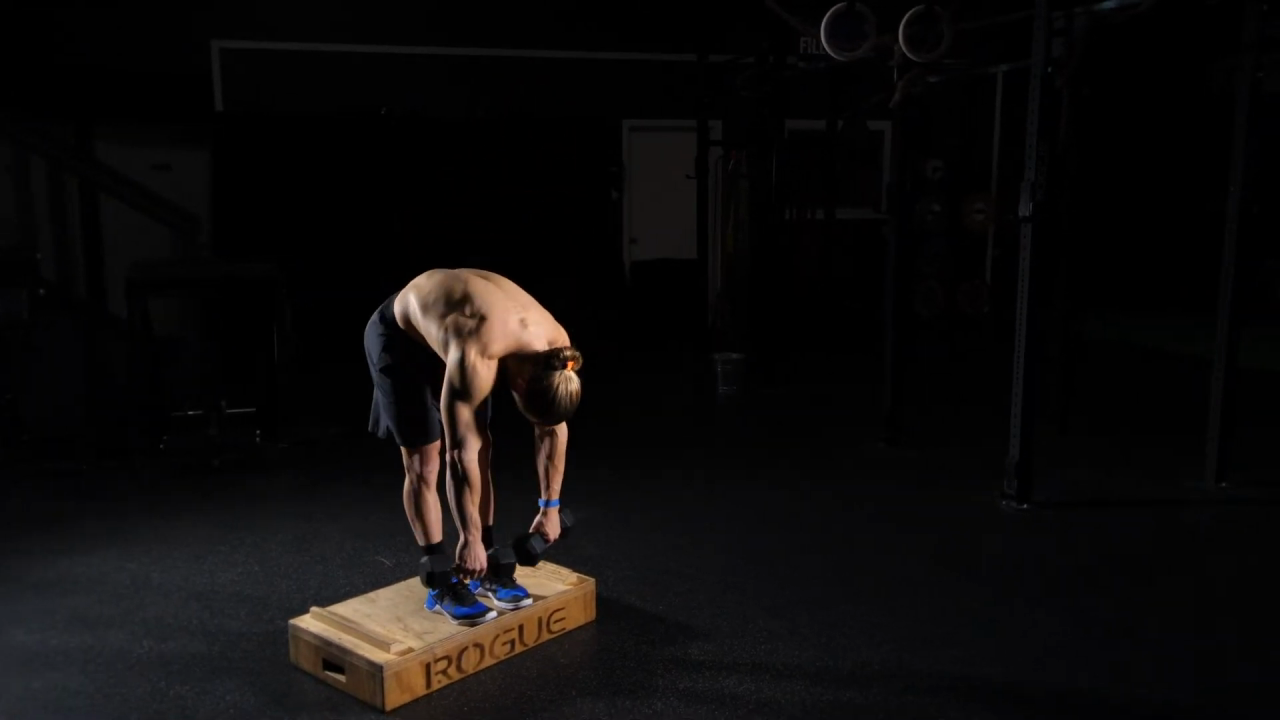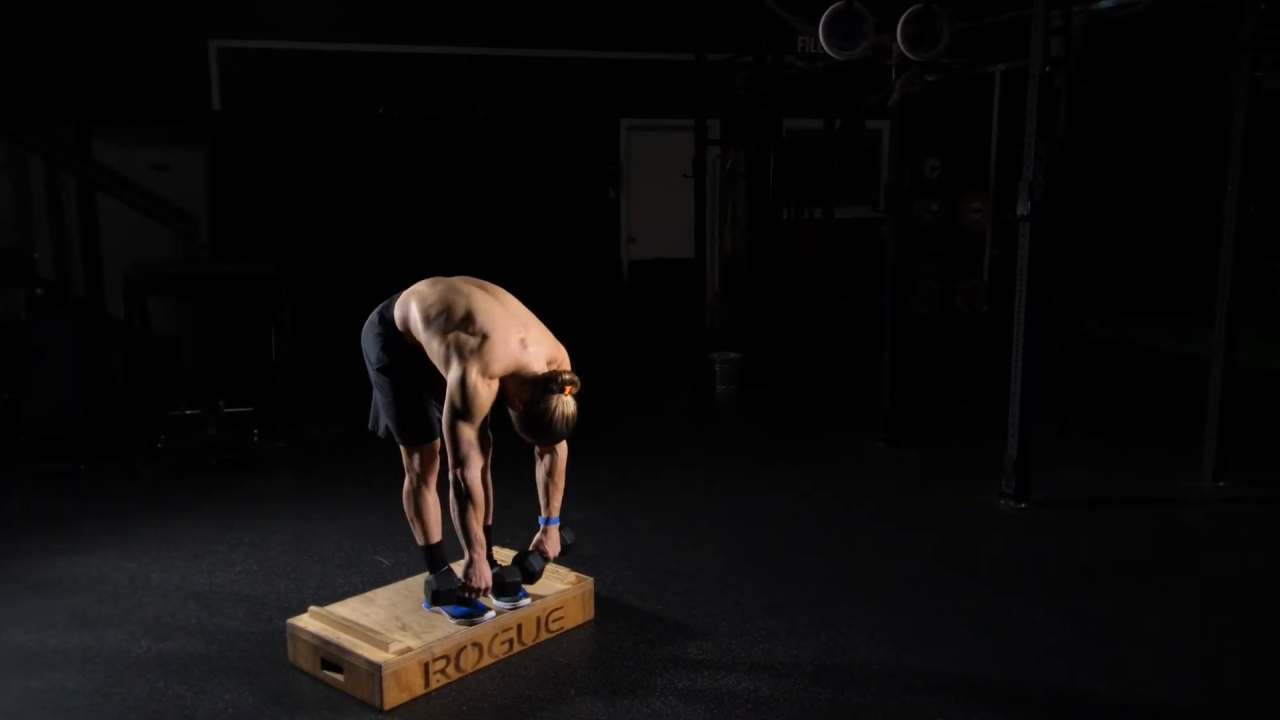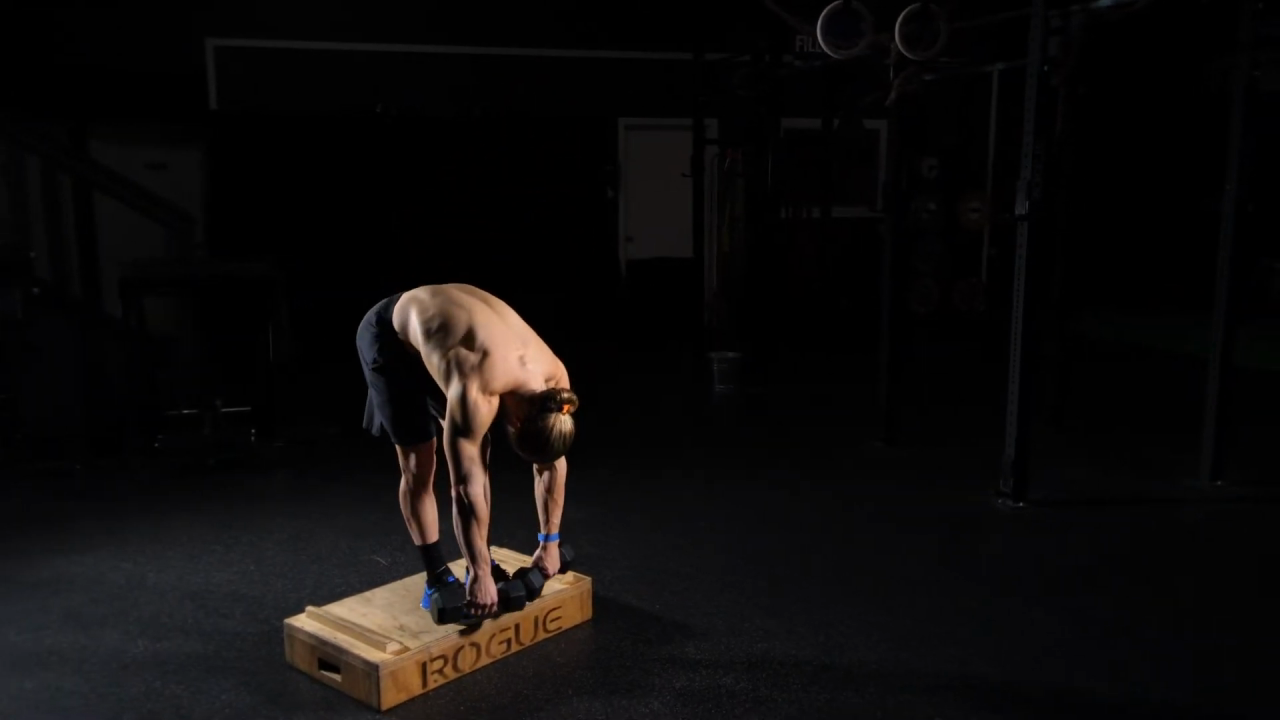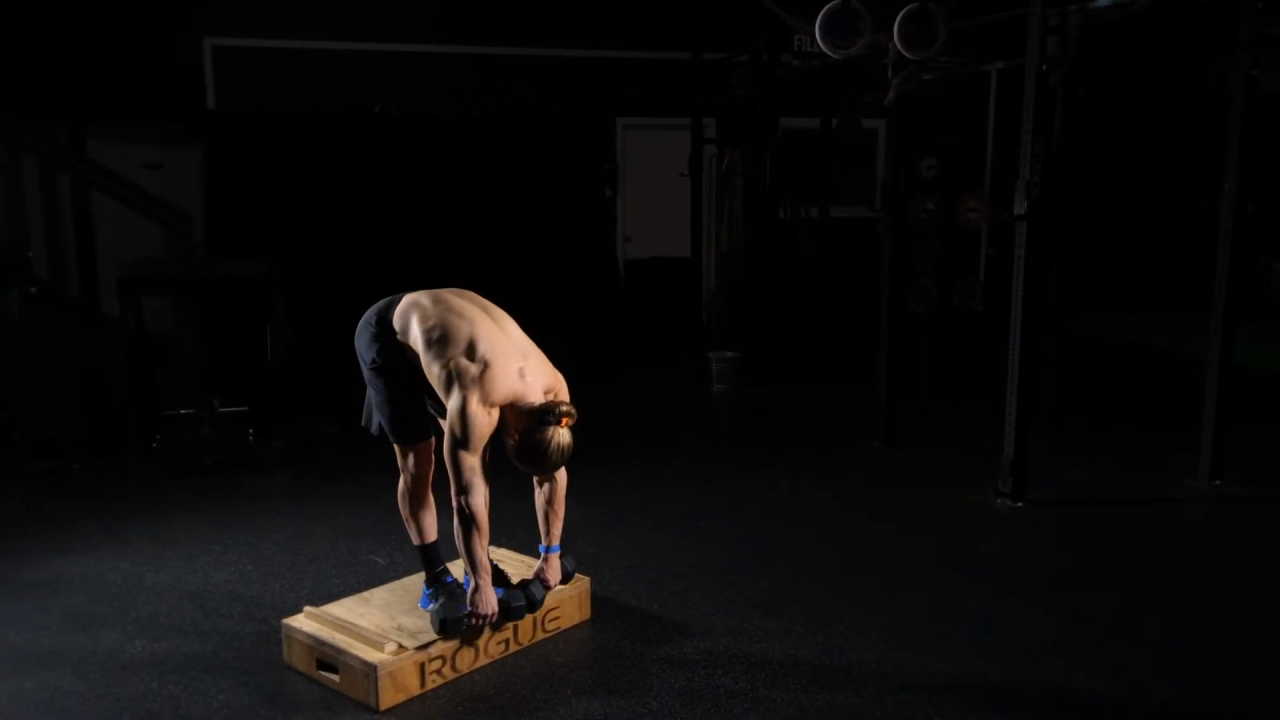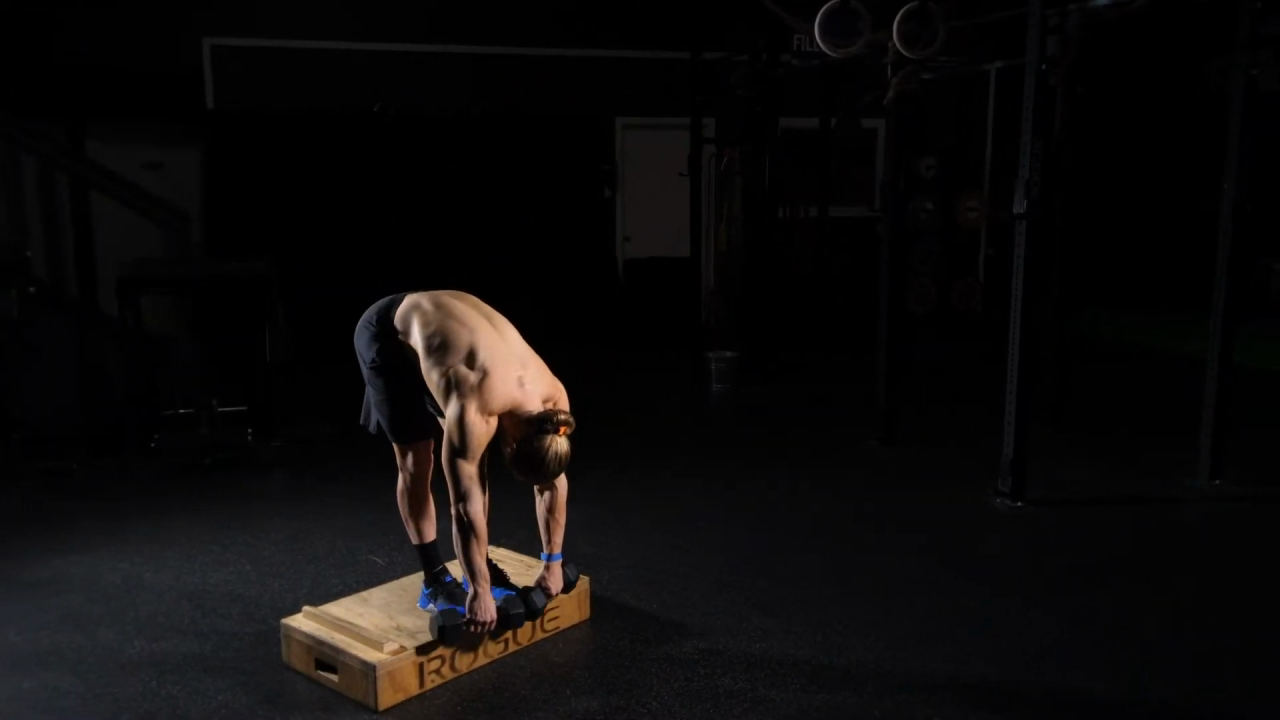
dt=0.3s
person 1, frame 1
left shoulder: (556, 346)
right shoulder: (476, 357)
left elbow: (553, 429)
right elbow: (459, 454)
left wrist: (550, 506)
right wrist: (470, 539)
left hip: (448, 335)
right hip: (399, 337)
left knee: (482, 450)
right knee: (424, 461)
left ankle: (486, 569)
right ankle: (443, 585)
person 1, frame 2
left shoulder: (556, 362)
right shoulder: (477, 374)
left elbow: (553, 448)
right elbow: (462, 471)
left wrist: (550, 525)
right wrist: (475, 557)
left hip: (447, 328)
right hip: (395, 336)
left knee: (481, 449)
right knee: (424, 460)
left ankle: (488, 564)
right ankle: (441, 580)
person 1, frame 3
left shoulder: (554, 377)
right shoulder: (477, 390)
left elbow: (553, 464)
right elbow: (465, 487)
left wrist: (550, 541)
right wrist: (479, 574)
left hip: (442, 323)
right hip: (390, 338)
left knee: (477, 451)
right knee: (420, 461)
left ankle: (484, 564)
right ankle: (438, 581)
person 1, frame 4
left shoulder: (553, 388)
right shoulder: (477, 400)
left elbow: (553, 475)
right elbow: (467, 497)
left wrist: (550, 553)
right wrist: (480, 583)
left hip: (442, 320)
right hip: (388, 335)
left knee: (473, 456)
right knee: (417, 462)
left ankle: (480, 565)
right ankle: (437, 582)
person 1, frame 5
left shoulder: (553, 395)
right shoulder: (475, 409)
left elbow: (553, 483)
right elbow: (465, 506)
left wrist: (553, 562)
right wrist: (480, 591)
left hip: (442, 321)
right hip: (387, 334)
left knee: (471, 458)
right knee: (417, 460)
left ankle: (480, 565)
right ankle: (435, 581)
